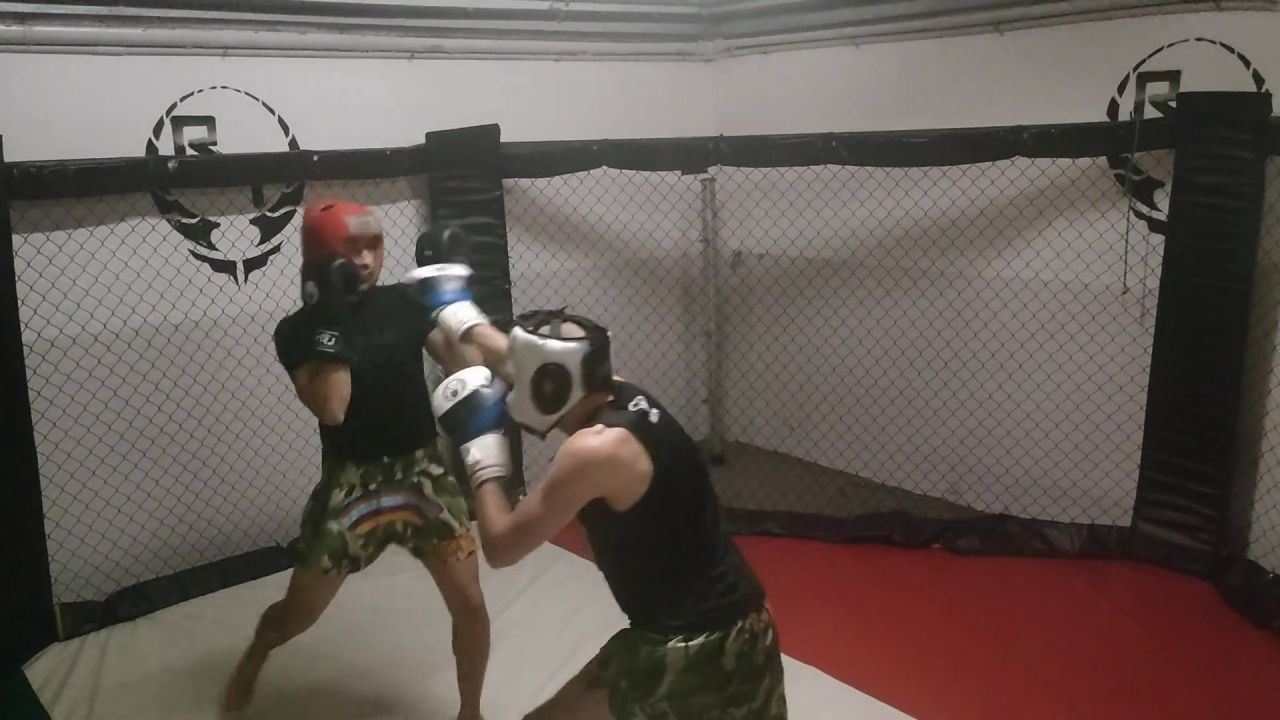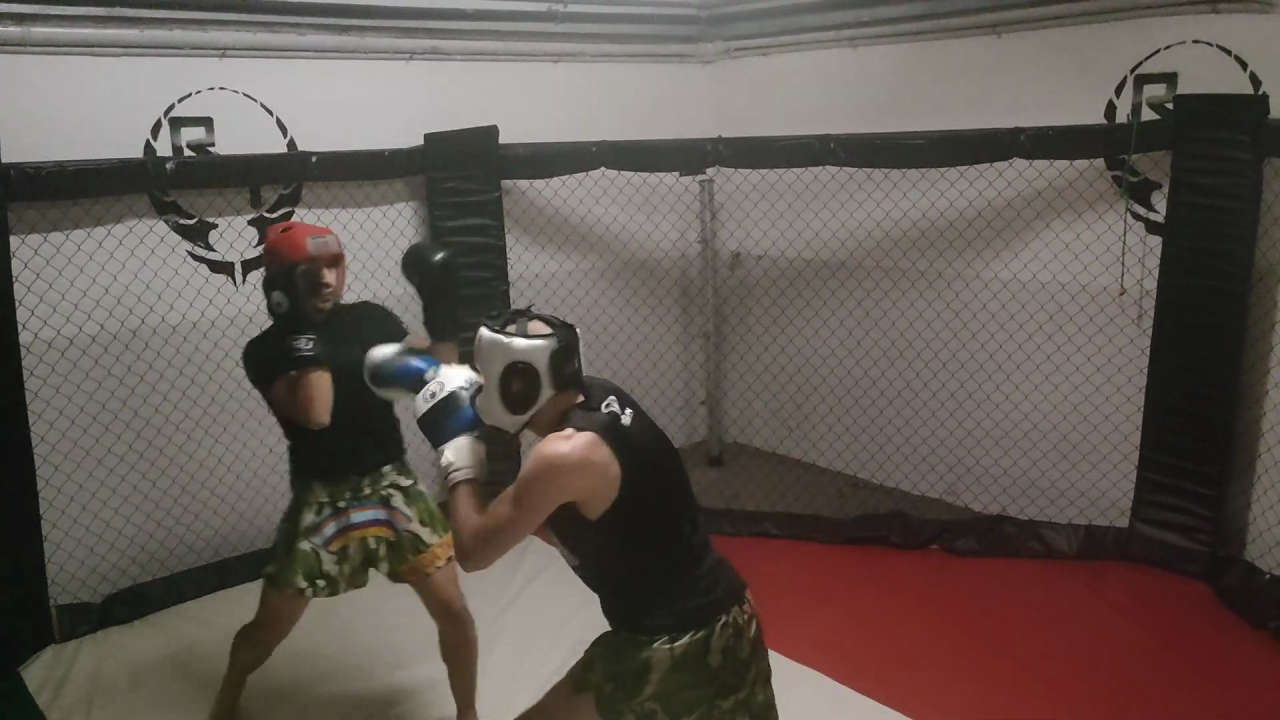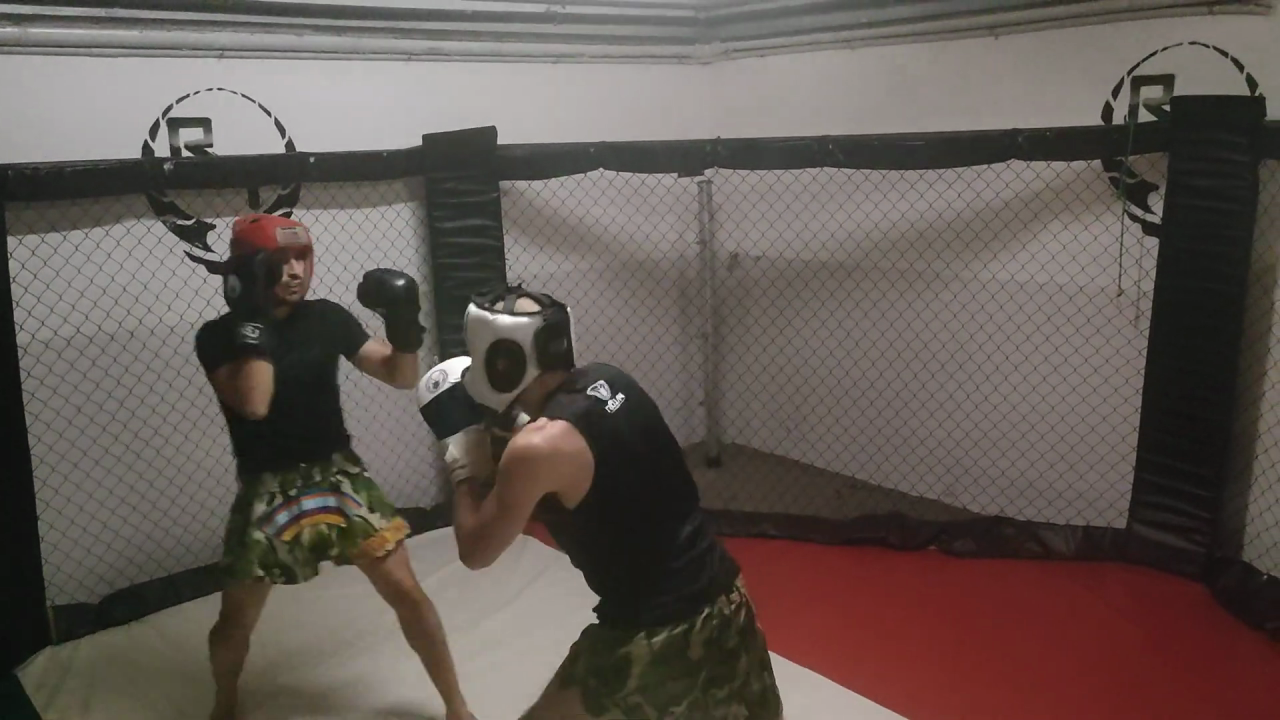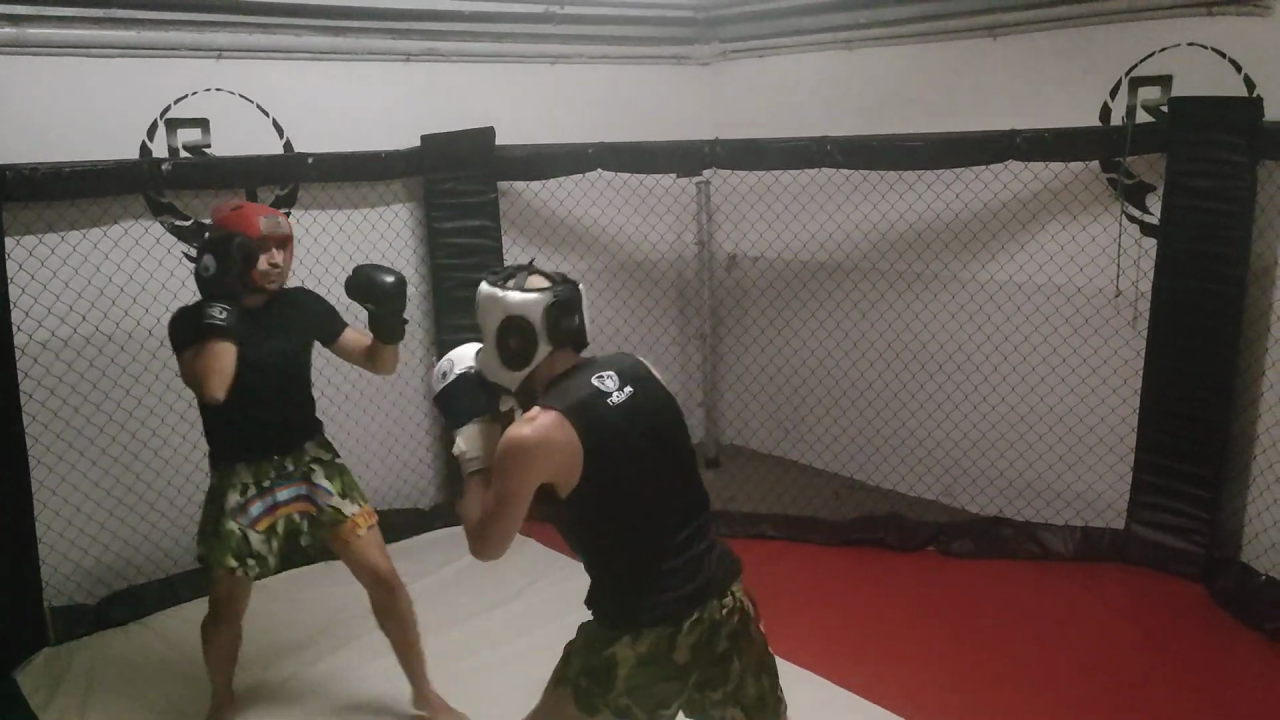
dt=0.1s
person 1, frame 1
left shoulder: (403, 303)
right shoulder: (300, 330)
right elbow: (330, 410)
right wrist: (330, 322)
left hip: (423, 470)
right hip: (352, 480)
left knee: (468, 601)
right knee: (301, 608)
right ankle: (244, 676)
person 1, frame 2
left shoulder: (372, 319)
right shoulder: (265, 352)
right elbow: (315, 415)
right wrist: (304, 331)
left hip: (391, 486)
right hip: (323, 498)
left knee: (452, 608)
right knee: (272, 624)
person 1, frame 3
left shoulder: (326, 318)
right shoulder: (219, 337)
left elbow: (401, 377)
right elbow: (252, 405)
left wrist: (403, 324)
right wrist: (253, 319)
left hip: (340, 475)
right hip: (269, 490)
left knee: (406, 594)
right knee: (237, 617)
person 1, frame 4
left shoulder: (304, 306)
right shoulder: (193, 321)
left elbow: (380, 363)
right elbow: (212, 388)
left wrist: (387, 318)
right wrist: (221, 301)
left hip: (311, 462)
right hip: (243, 479)
left knee: (382, 575)
right knee: (225, 609)
person 2, frame 1
left shoulder: (595, 450)
right shoulder: (625, 394)
left elbow: (502, 548)
right elbow: (521, 368)
left wrist: (481, 445)
right wrist: (459, 314)
left hip: (686, 649)
right hip: (746, 625)
person 2, frame 2
left shoulder: (563, 454)
right shoulder: (604, 395)
left elbow: (474, 550)
left wrist: (456, 447)
left hip: (668, 648)
right hip: (728, 617)
person 2, frame 3
left shoulder: (537, 446)
right shoulder: (616, 381)
left elbow: (477, 552)
left wrist: (458, 441)
left hip: (651, 637)
right hip: (723, 603)
person 2, frame 4
left shoulder: (532, 436)
right shoulder: (638, 370)
left elbow: (486, 543)
left wrist: (471, 432)
left hip: (640, 636)
right hip: (722, 604)
